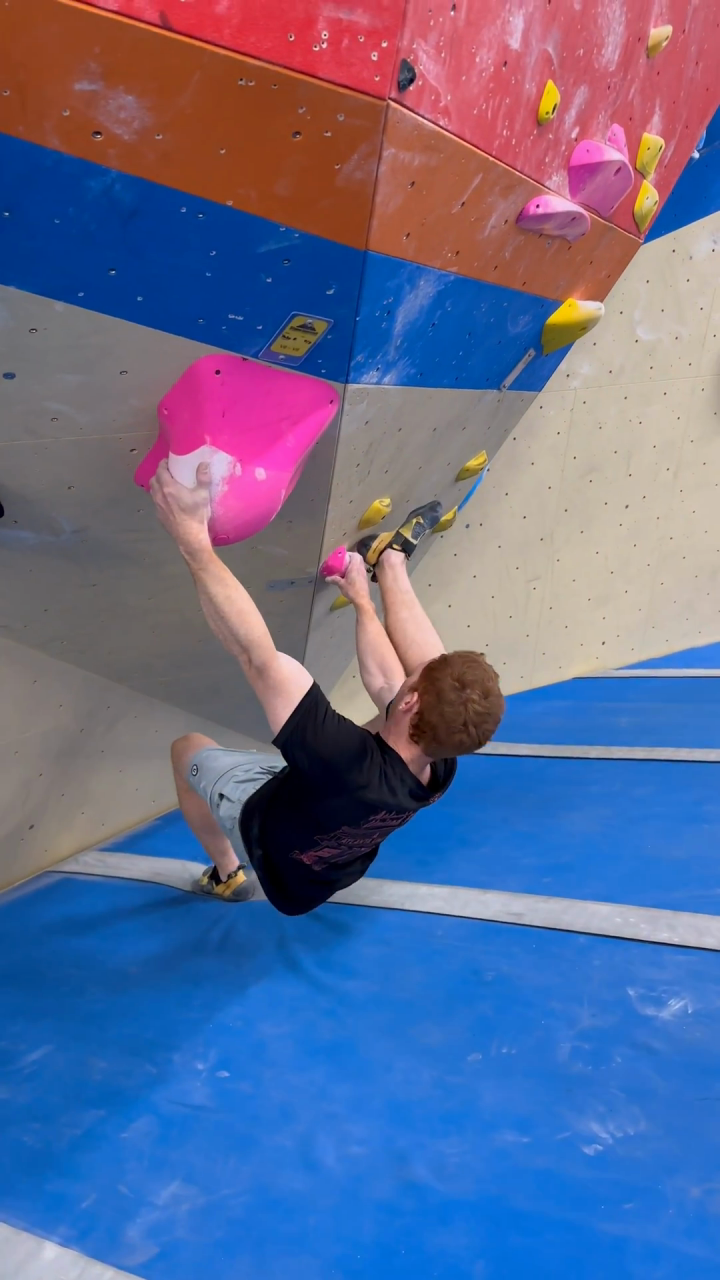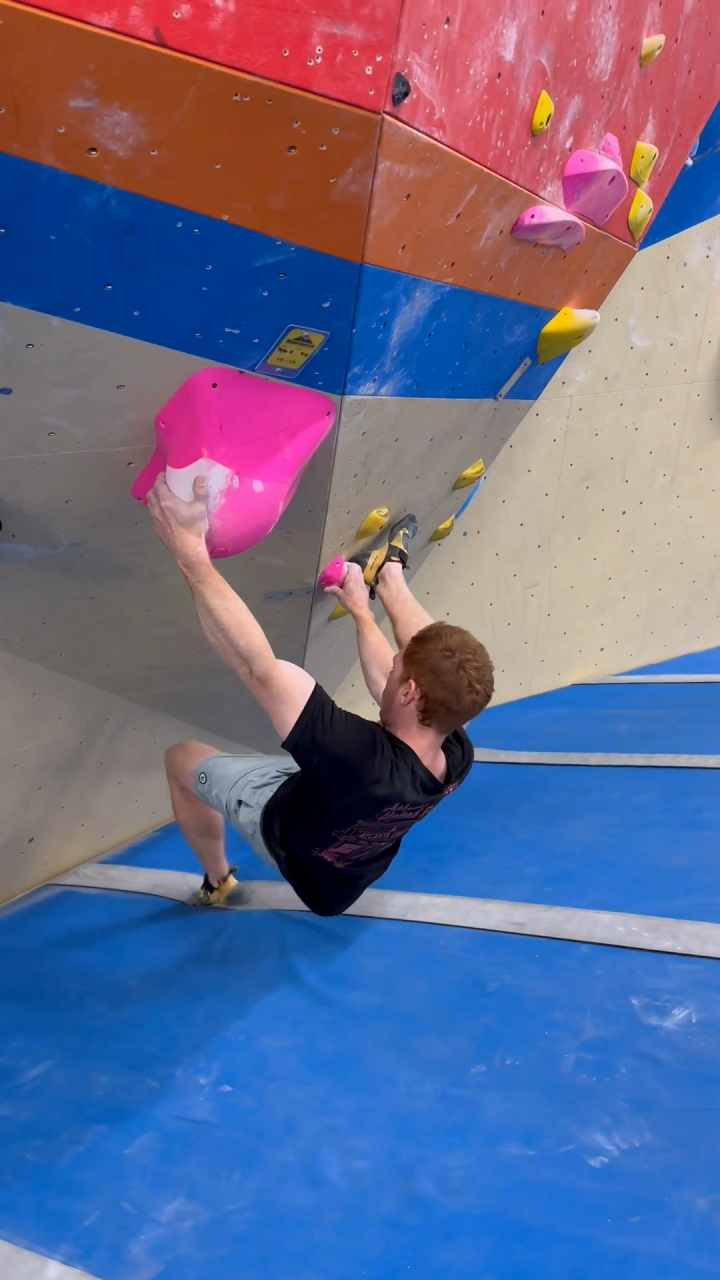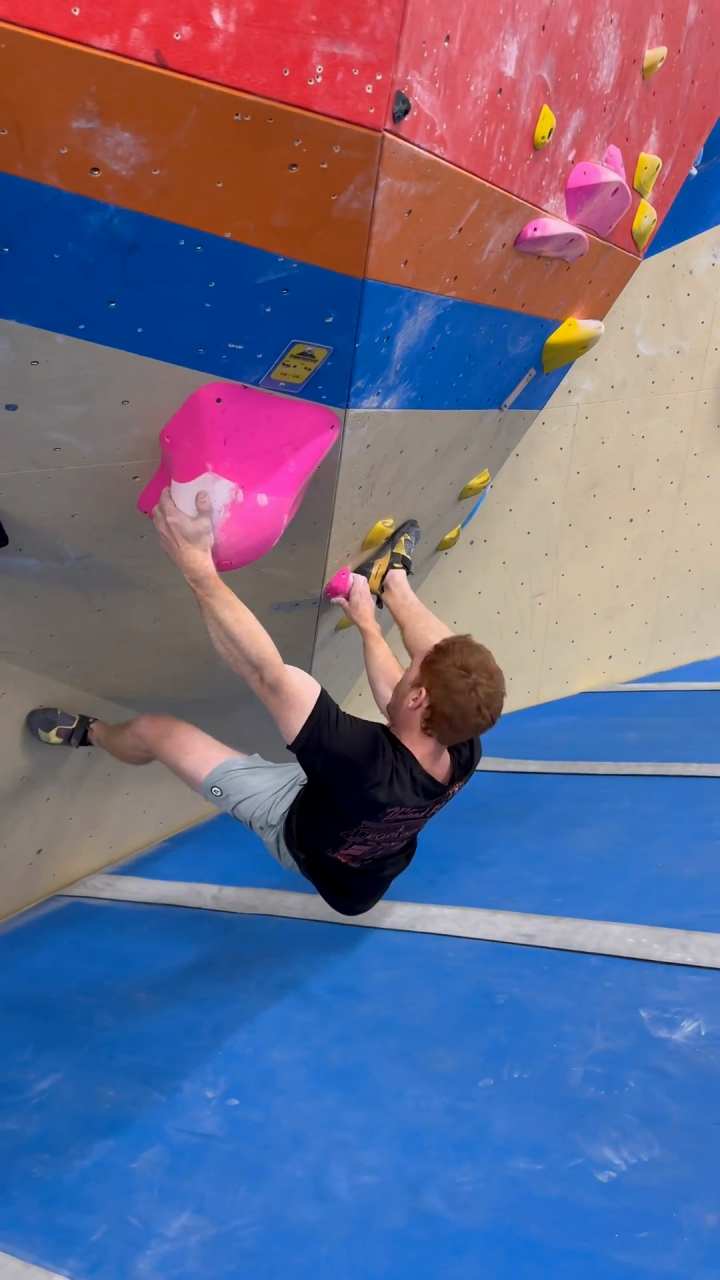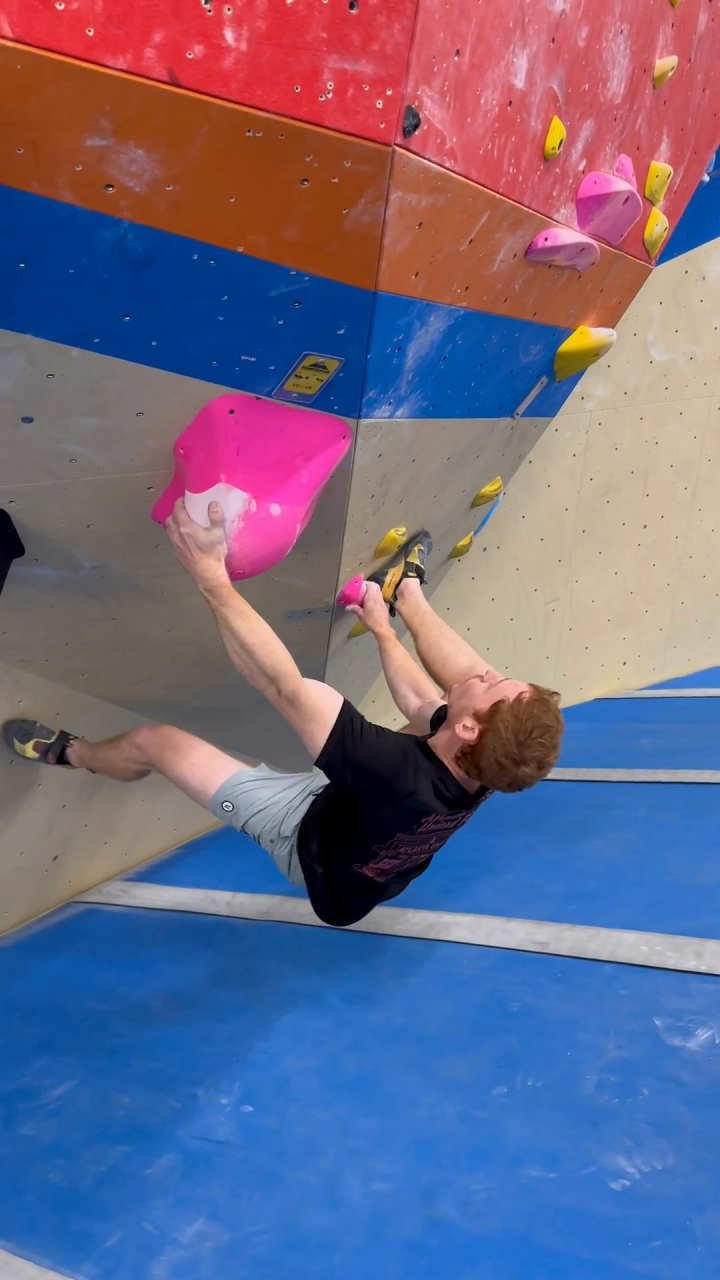
dt=0.4s
person 1, frame 1
left shoulder: (344, 759)
right shoulder: (438, 771)
left elbow: (259, 658)
right elbow: (384, 681)
left wrist: (193, 540)
right wrist: (361, 601)
left hip: (267, 828)
left knee: (187, 749)
right knee: (443, 671)
left ankle: (228, 875)
right ankle: (390, 560)
person 1, frame 2
left shoulder: (354, 756)
right shoulder: (457, 758)
left elbow: (259, 667)
right elbow: (392, 688)
left wrist: (191, 553)
right wrist: (360, 612)
left hip: (285, 826)
left knee: (183, 758)
right knee: (448, 653)
left ankle: (218, 881)
right ankle: (387, 573)
person 1, frame 3
left shoulder: (360, 759)
right shoulder: (463, 756)
left elbow: (269, 674)
right elbow: (401, 705)
left wrist: (197, 566)
right wrist: (367, 625)
left hip: (298, 834)
left knee: (151, 729)
right knee: (461, 662)
left ankle: (92, 733)
right ankle: (391, 581)
person 1, frame 4
left shoulder: (394, 773)
right shoulder: (491, 769)
left elbow: (286, 687)
right elbow: (422, 702)
left wrist: (211, 578)
right wrist: (380, 630)
left hip: (308, 842)
right hip: (364, 824)
left knee: (152, 741)
right knee: (476, 683)
left ankle: (75, 754)
right ankle: (405, 591)
